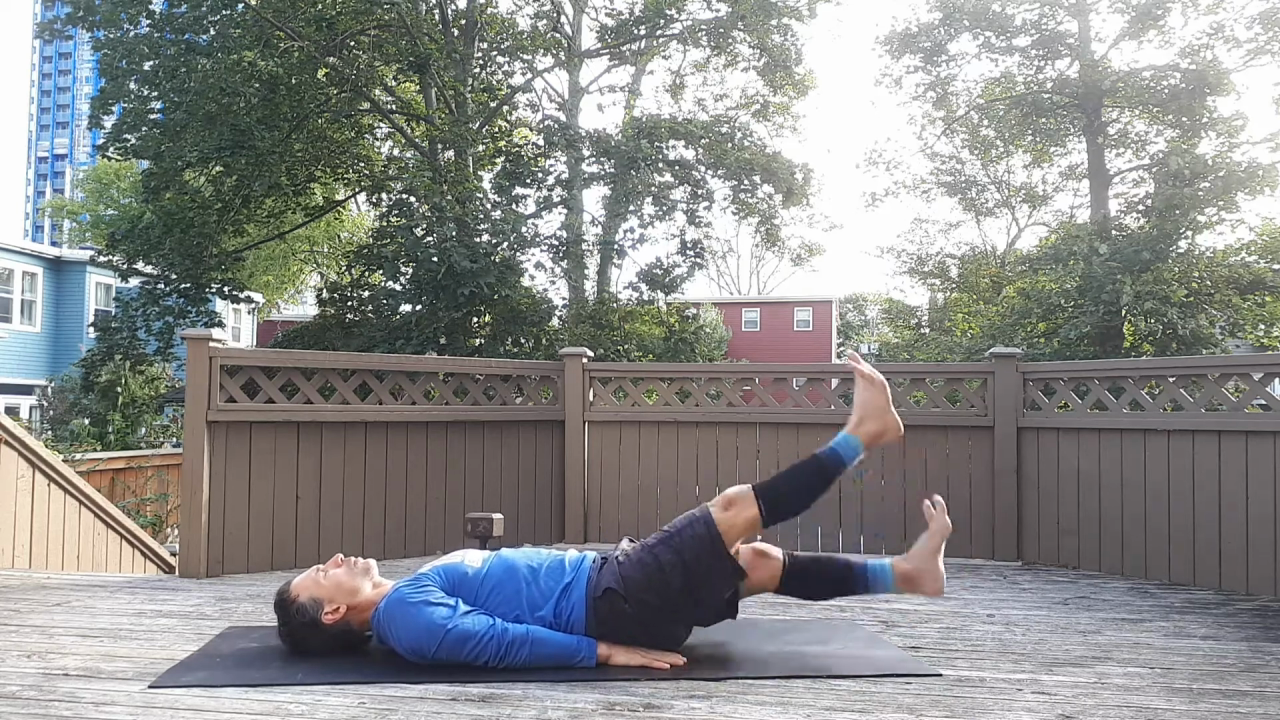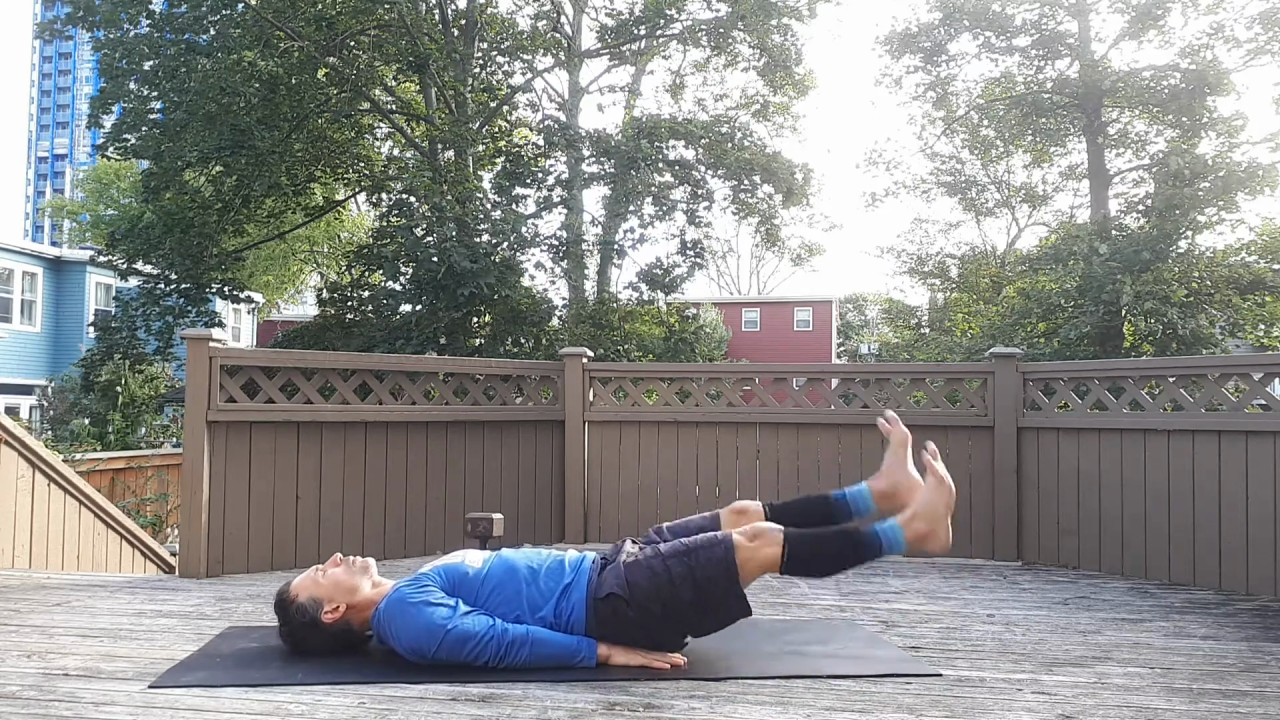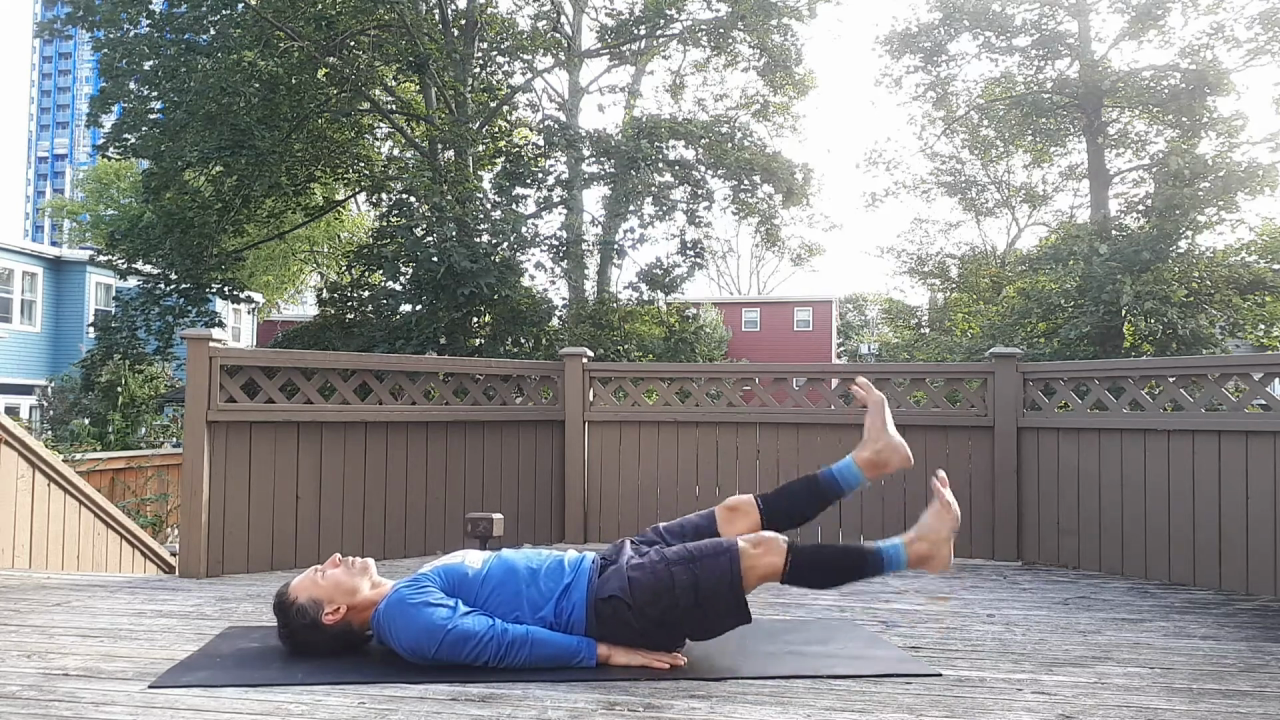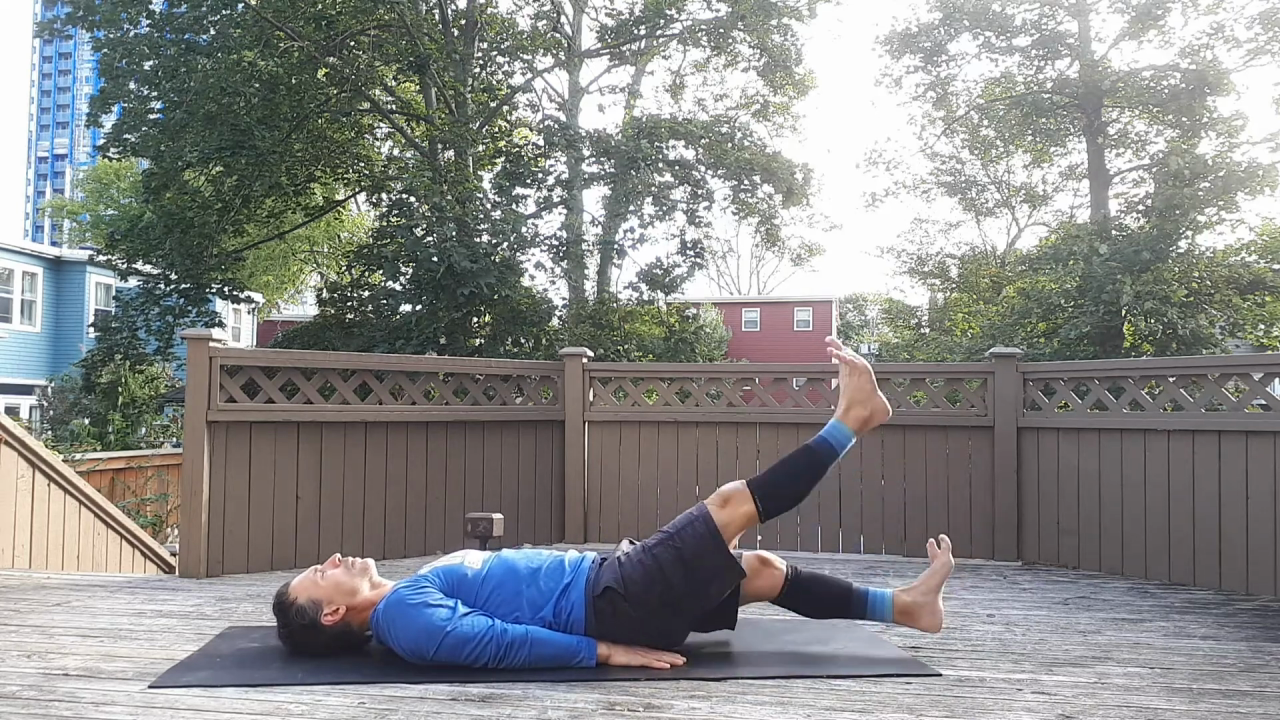
dt=0.3s
person 1, frame 1
left shoulder: (411, 591)
right shoulder: (405, 618)
right elbow: (503, 643)
right wrist: (609, 650)
left hip: (604, 575)
right hip: (612, 605)
left knee: (758, 560)
right knee: (737, 507)
left ankle: (902, 570)
right ankle: (861, 434)
person 1, frame 2
left shoulder: (410, 594)
right shoulder: (405, 618)
right elbow: (500, 641)
right wrist: (607, 650)
left hip: (607, 571)
right hip: (610, 607)
left knee: (744, 514)
right knee: (761, 542)
left ankle: (884, 491)
right ankle: (905, 529)
person 1, frame 3
left shoulder: (415, 590)
right shoulder: (405, 618)
right elbow: (501, 641)
right wrist: (607, 650)
left hip: (604, 572)
right hip: (610, 603)
left knee: (744, 515)
right knee: (766, 549)
left ankle: (868, 461)
right ankle: (912, 553)
person 1, frame 4
left shoulder: (411, 592)
right shoulder: (405, 619)
right elbow: (502, 642)
right wrist: (607, 649)
left hip: (604, 575)
right hip: (612, 605)
left knee: (760, 569)
right knee: (733, 503)
left ankle: (901, 605)
right ankle: (848, 421)
